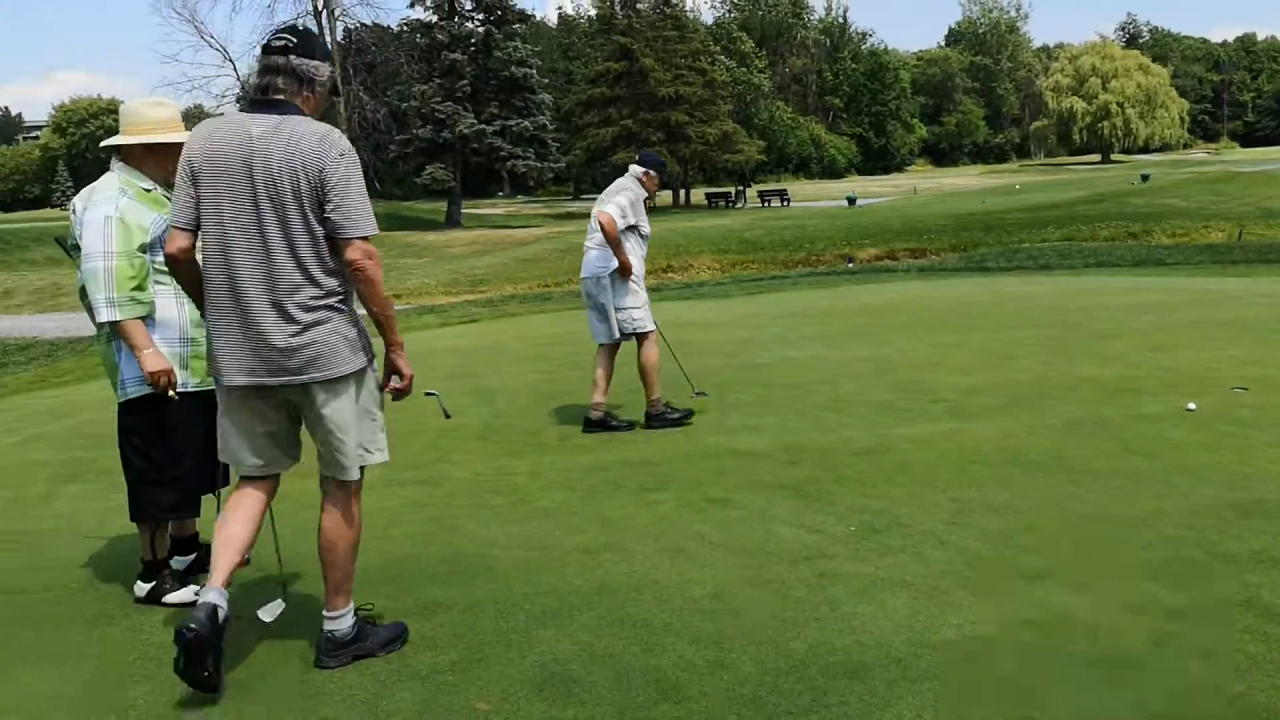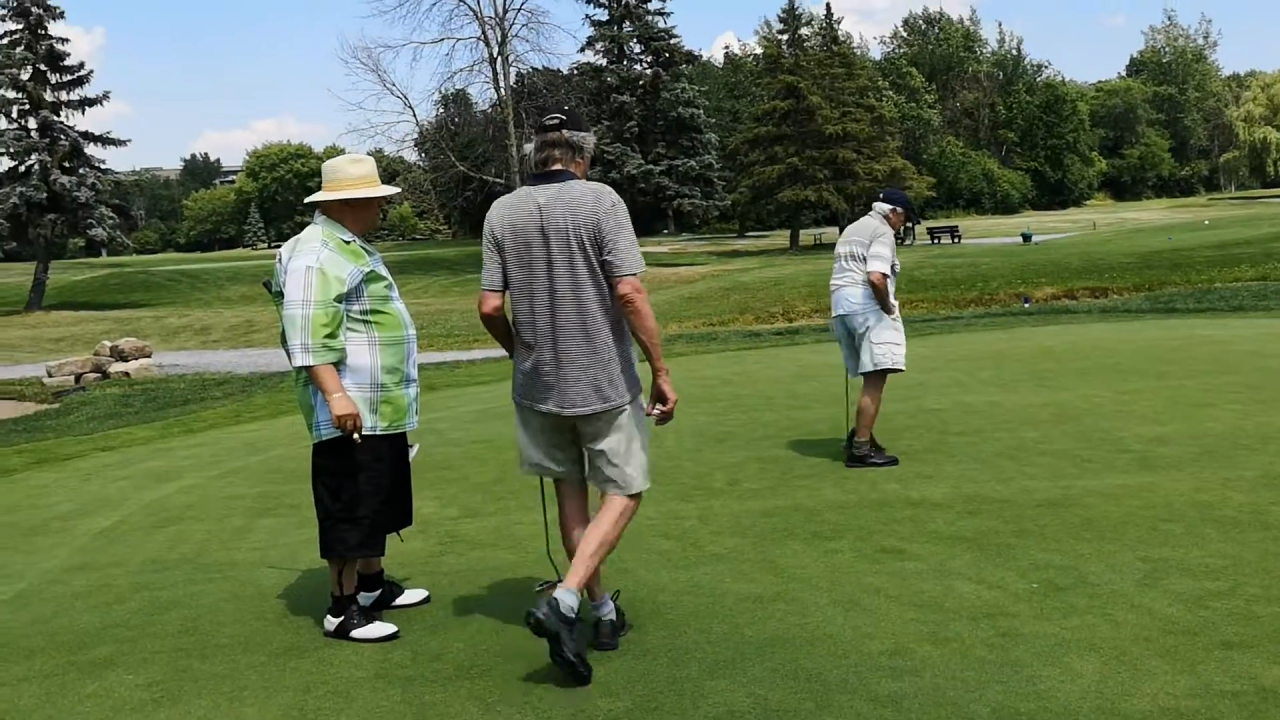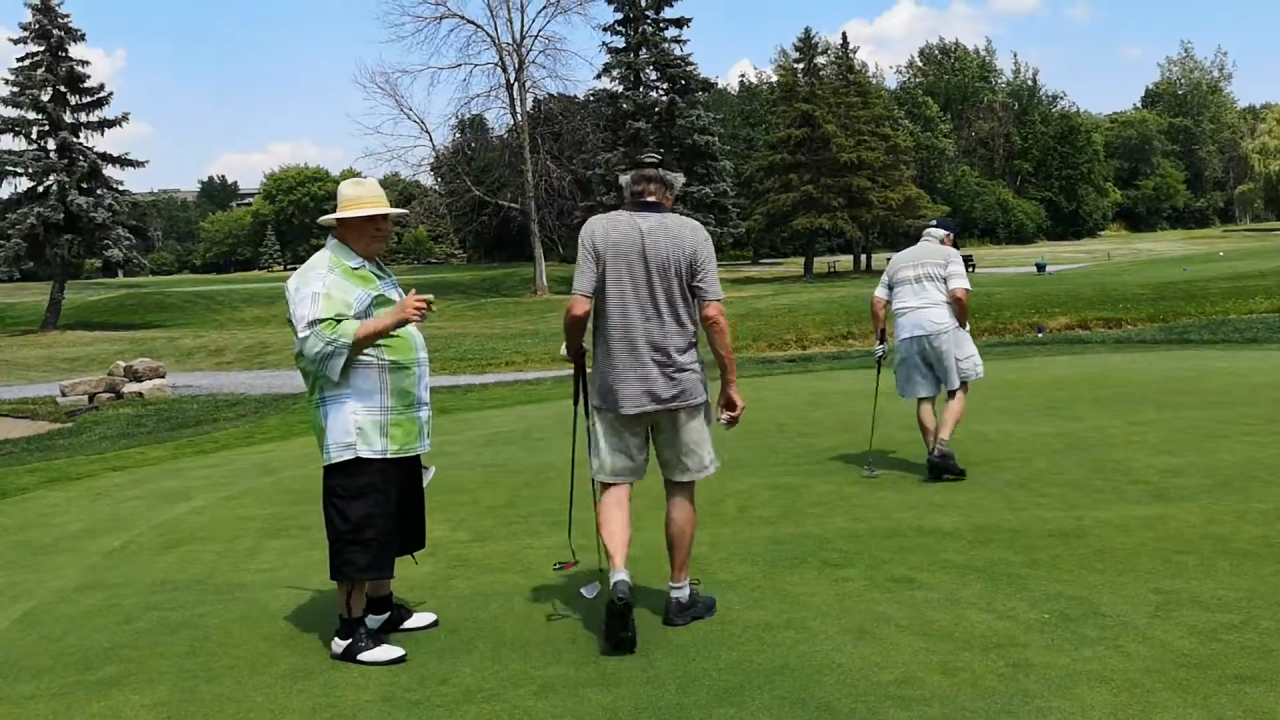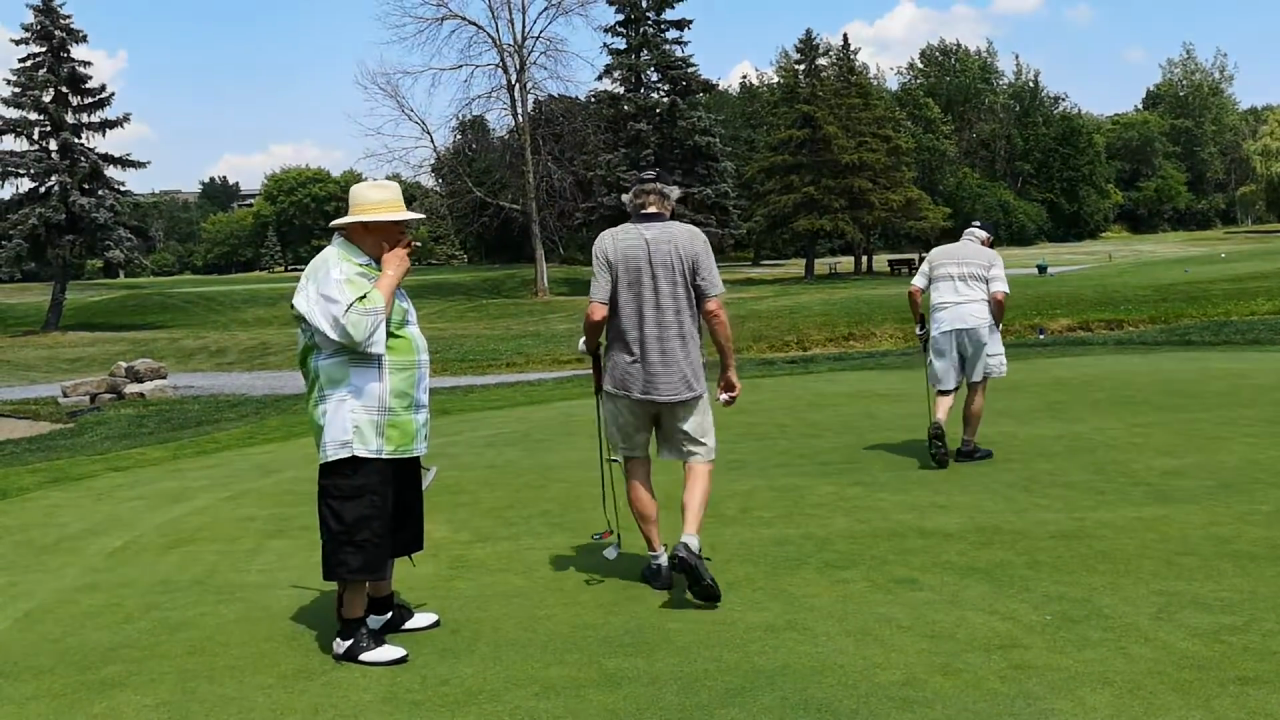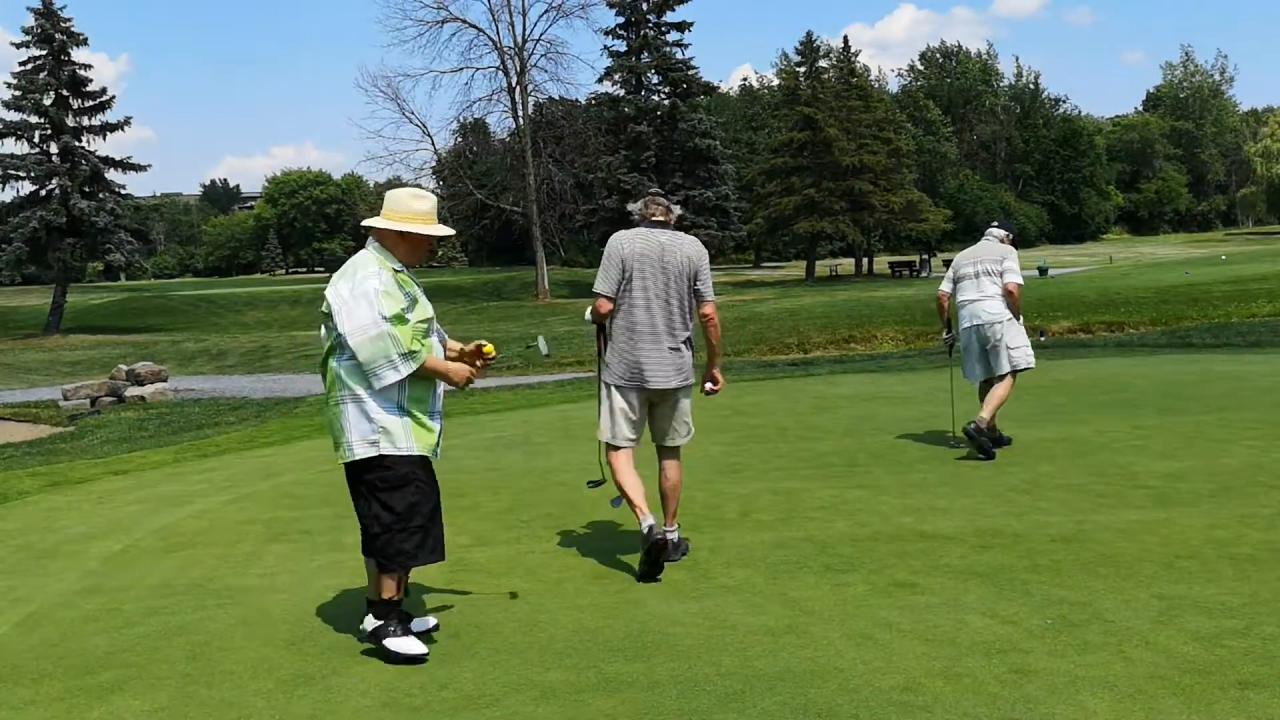
dt=0.7s
person 1, frame 1
left shoulder: (203, 140)
right shoulder: (326, 143)
left elbow: (177, 248)
right elbow: (359, 256)
right wrist: (396, 346)
left hip: (240, 354)
right hip: (325, 350)
left knee: (256, 482)
right knee: (343, 486)
left ankle: (211, 605)
right ankle: (340, 628)
person 1, frame 2
left shoulder: (502, 211)
right shoulder: (601, 200)
left elbow: (490, 308)
right elbow: (630, 294)
right wrist: (661, 371)
left hip: (538, 386)
right hip: (604, 383)
left knee: (571, 499)
right knee: (621, 495)
left ankle: (602, 611)
right ankle: (564, 602)
person 1, frame 3
left shoulder: (597, 229)
right shoulder: (691, 232)
left elbow: (577, 310)
right elbow: (713, 316)
left wrist: (573, 350)
right wrist: (730, 382)
left hip: (614, 387)
right hip: (680, 386)
left knee: (614, 489)
right knee: (681, 490)
left ankle: (619, 580)
right ankle: (680, 596)
person 1, frame 4
left shoulder: (608, 241)
right shoulder: (691, 237)
left elbow: (597, 314)
right elbow: (713, 310)
left wrist: (590, 345)
right wrist: (729, 368)
left hip: (626, 377)
right hip: (683, 377)
left knee: (637, 467)
right knee: (699, 462)
left ankle: (657, 560)
right ankle: (689, 543)
person 1, frame 5
left shoulder: (621, 241)
right shoulder: (693, 247)
left elbow: (604, 307)
right elbow: (708, 313)
left wrist: (592, 316)
right wrist: (714, 364)
left hip: (625, 368)
right hip: (676, 368)
left knee: (619, 452)
right knee: (670, 453)
left ankle: (648, 526)
right ankle: (670, 535)
person 2, frame 1
left shoulder: (152, 196)
right shoulder: (111, 201)
right elbow: (111, 289)
right wrist: (146, 350)
left hip: (190, 366)
right hip: (158, 369)
left knee: (188, 465)
right knee: (160, 473)
left ankle: (186, 549)
right ankle: (153, 573)
person 2, frame 2
left shoulder: (352, 247)
right shoulder: (315, 253)
right elbow: (309, 333)
left wrist: (393, 395)
right wrist: (336, 394)
left hip: (381, 406)
right hip: (349, 409)
left knee: (375, 502)
right knee: (349, 508)
left ankle: (373, 585)
right ankle: (343, 609)
person 2, frame 3
left shoulder: (371, 269)
right shoulder: (324, 274)
right elbow: (322, 340)
right wrist: (391, 319)
left hip: (392, 426)
right hip: (357, 429)
left knee: (386, 523)
right knee: (359, 529)
left ankle: (381, 608)
right ankle: (351, 632)
person 2, frame 4
left shoulder: (371, 267)
right shoulder: (332, 269)
right elbow: (361, 329)
right wrist: (391, 277)
left hip: (393, 428)
right hip: (356, 430)
left knee: (389, 523)
right knee: (357, 529)
left ankle: (383, 608)
right ankle: (352, 632)
person 2, frame 5
left shoulder: (395, 274)
right shoulder: (366, 276)
left elbow: (414, 339)
right elbow: (386, 351)
left wrist: (459, 351)
right wrist: (445, 370)
left hip: (399, 422)
right hip: (377, 424)
left knee: (391, 519)
right knee: (404, 515)
left ankle: (383, 607)
right ankle: (385, 614)
person 3, frame 1
left shoulder: (620, 190)
right shoulder: (630, 192)
right elbow: (605, 220)
left wrist: (622, 262)
right wrist: (623, 260)
left hip: (596, 274)
right hip: (614, 274)
left knee: (609, 343)
right knee: (647, 337)
left ankle: (597, 413)
right ankle: (656, 408)
person 3, frame 2
left shoulder: (852, 230)
right shoulder: (883, 232)
left elbow: (841, 277)
right elbow: (876, 278)
right wrist: (890, 308)
left hip: (842, 309)
right hip: (868, 309)
left knee: (875, 374)
right knee: (874, 377)
left ankle: (861, 434)
right ankle: (859, 449)
person 3, frame 3
left shoulder: (897, 259)
right shoulder: (949, 254)
left elbow: (878, 302)
right elbow: (959, 295)
left wrist: (880, 338)
right wrist: (963, 326)
left hip: (906, 333)
right hip: (941, 328)
left knee: (925, 397)
right knee: (958, 390)
left ankle: (936, 458)
right ankle: (942, 448)
person 3, frame 4
left shoulder: (936, 253)
right shoulder: (990, 256)
left elbow: (914, 291)
right elbow: (998, 298)
left wrist: (920, 324)
right wrist: (996, 325)
left hip: (942, 326)
right hip: (977, 323)
left knee: (947, 387)
right knee: (976, 386)
left ankle: (938, 425)
right ankle: (967, 446)
person 3, frame 5
left shoulder: (961, 257)
right shoulder: (1006, 251)
left elbow: (942, 295)
right elbow: (1011, 289)
left wrist: (947, 327)
right wrist: (1017, 318)
left hip: (968, 323)
right hip: (998, 319)
left knee: (986, 379)
right knee: (1006, 377)
left ankle: (992, 434)
right ankle: (979, 424)
